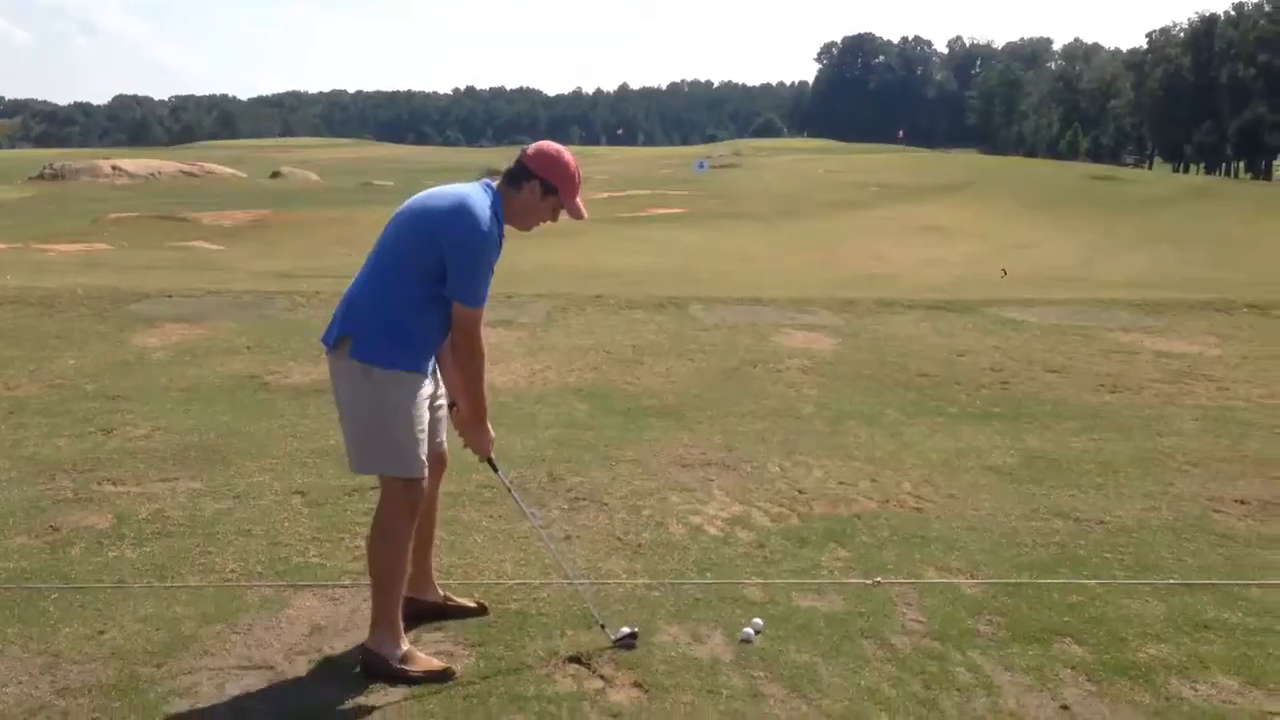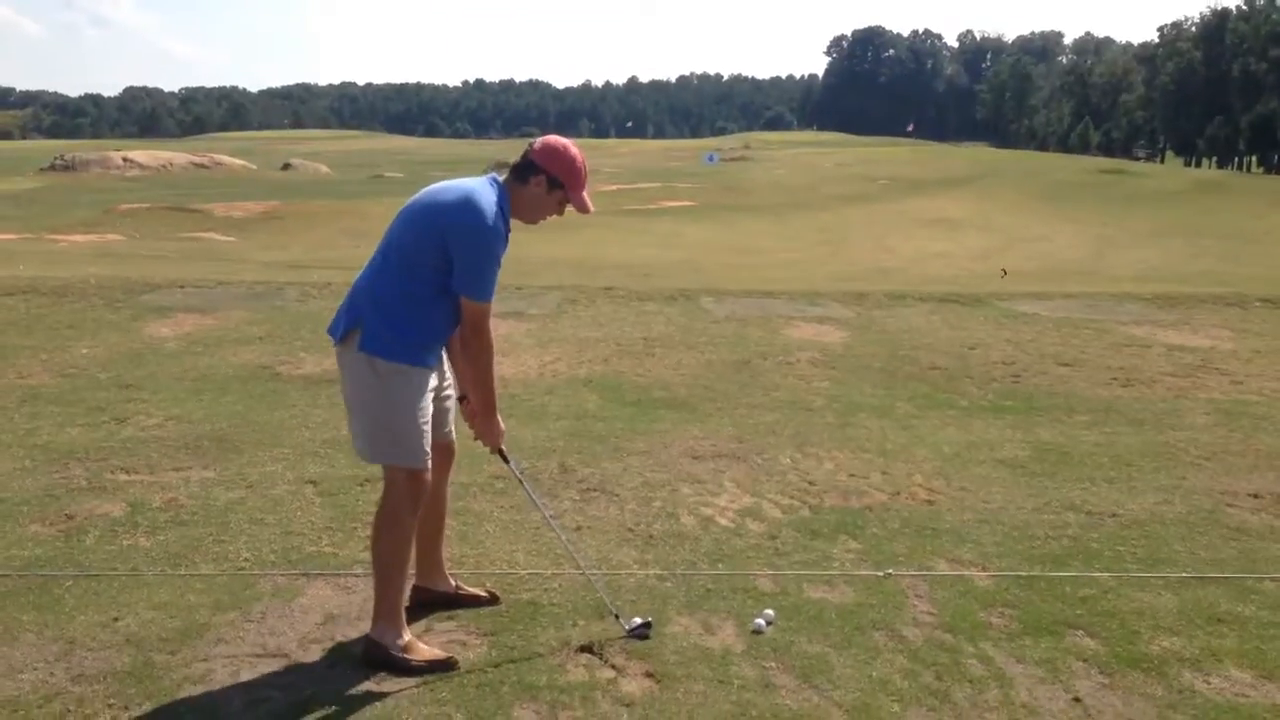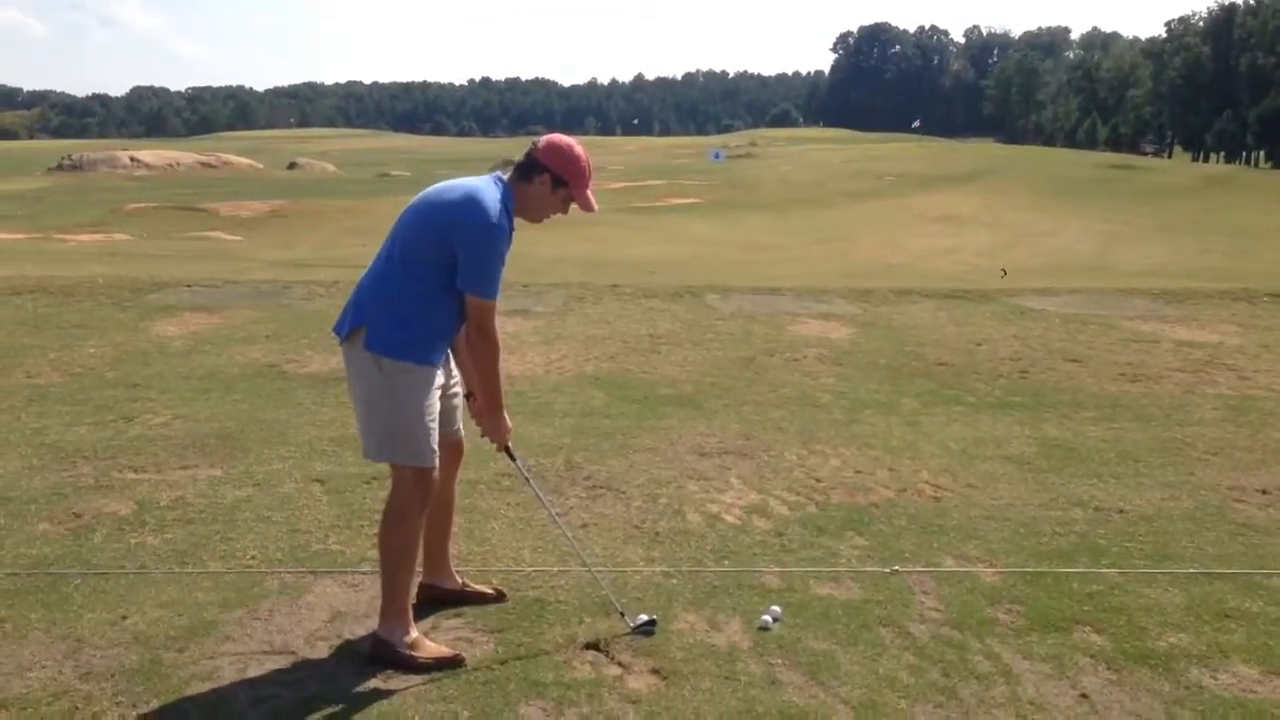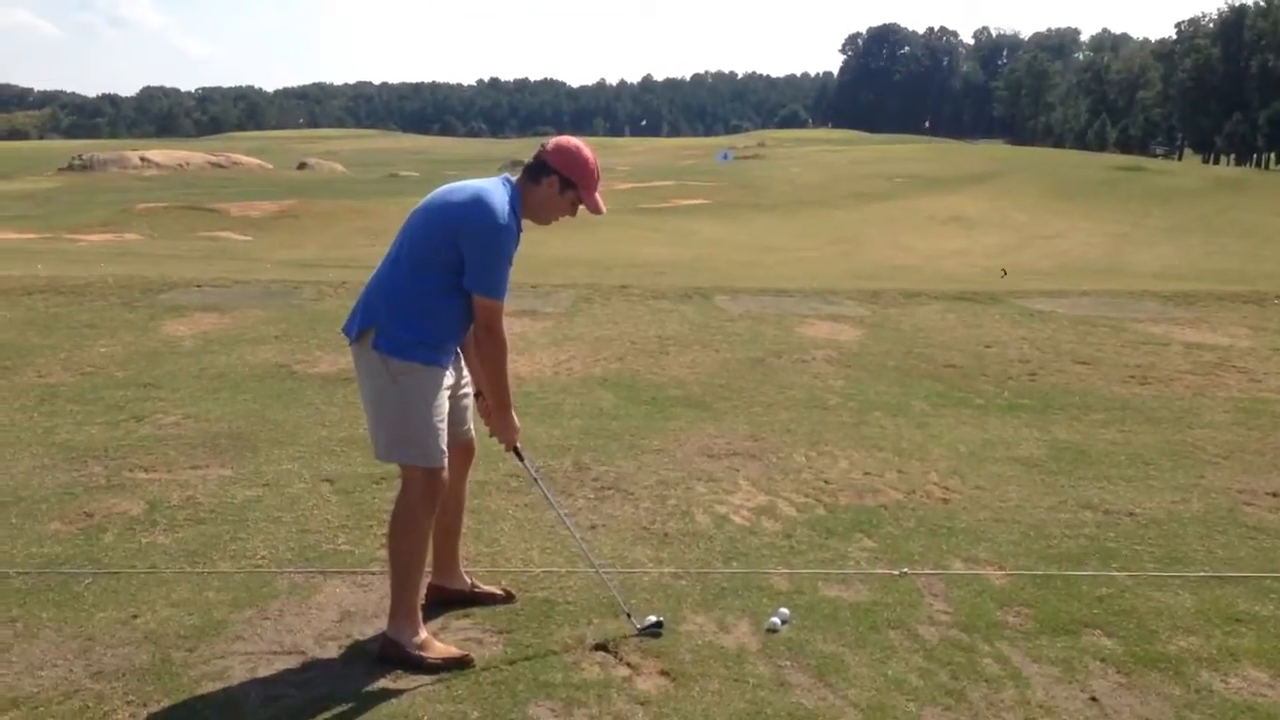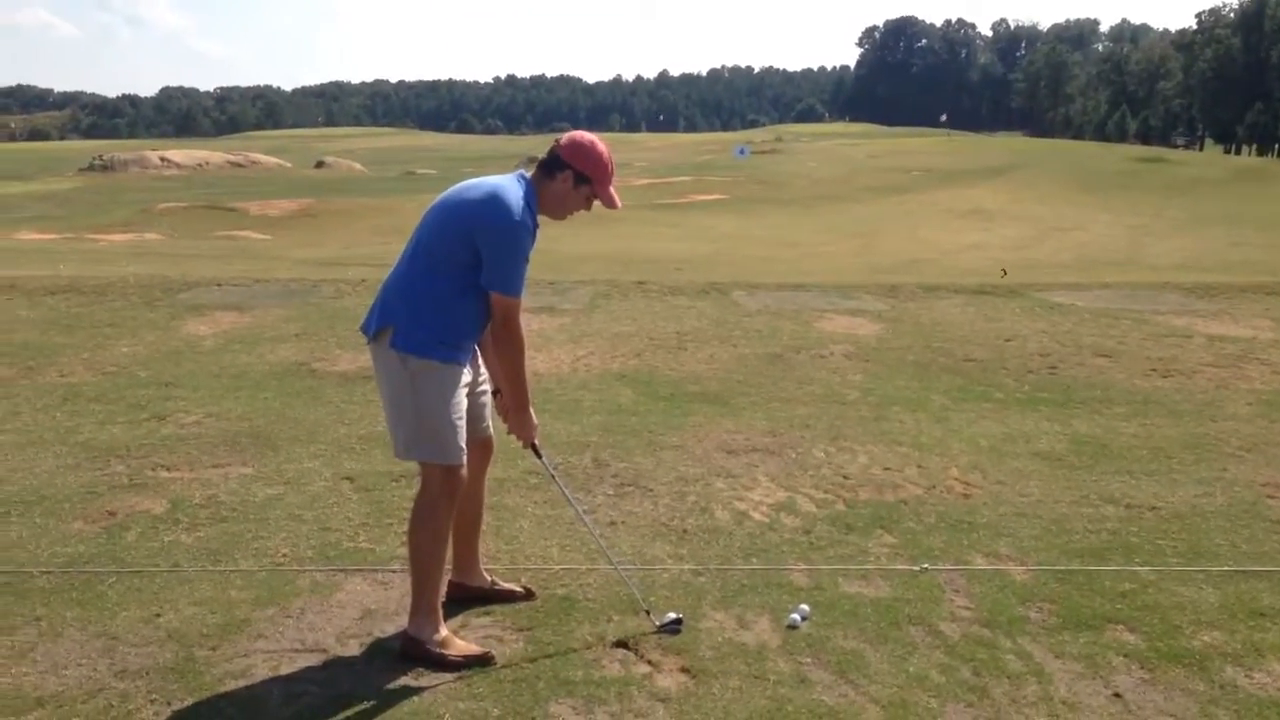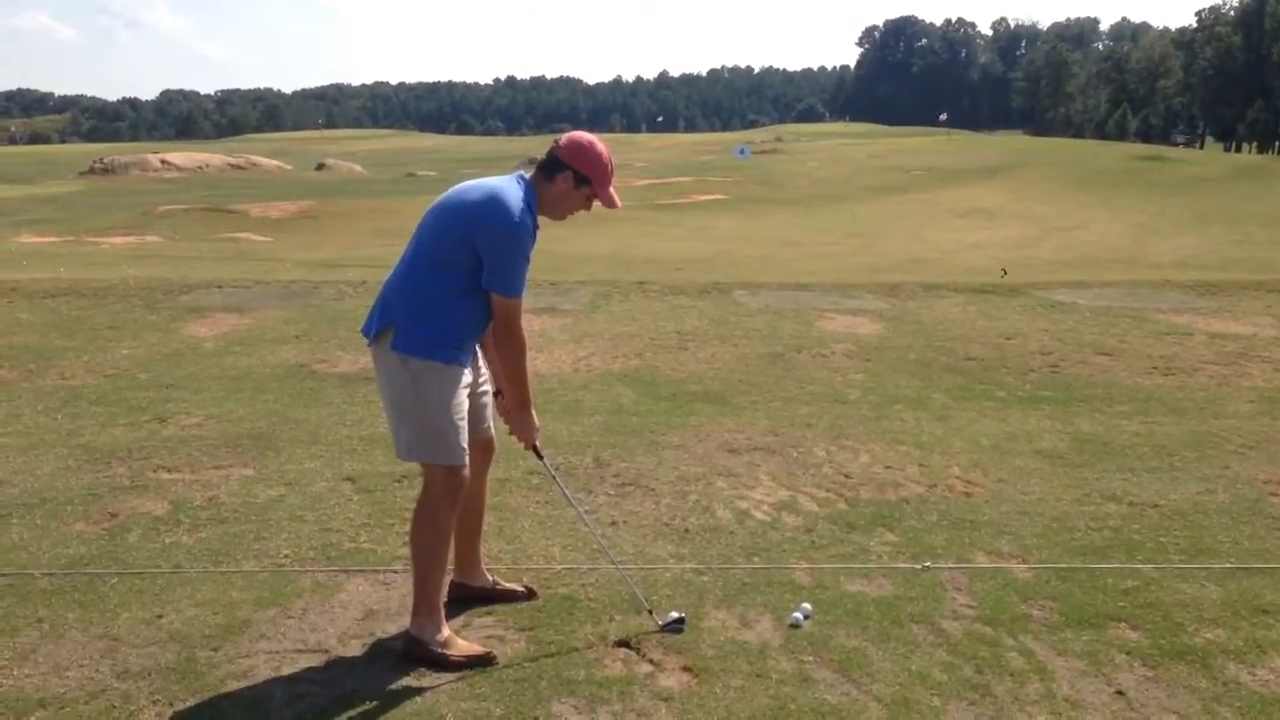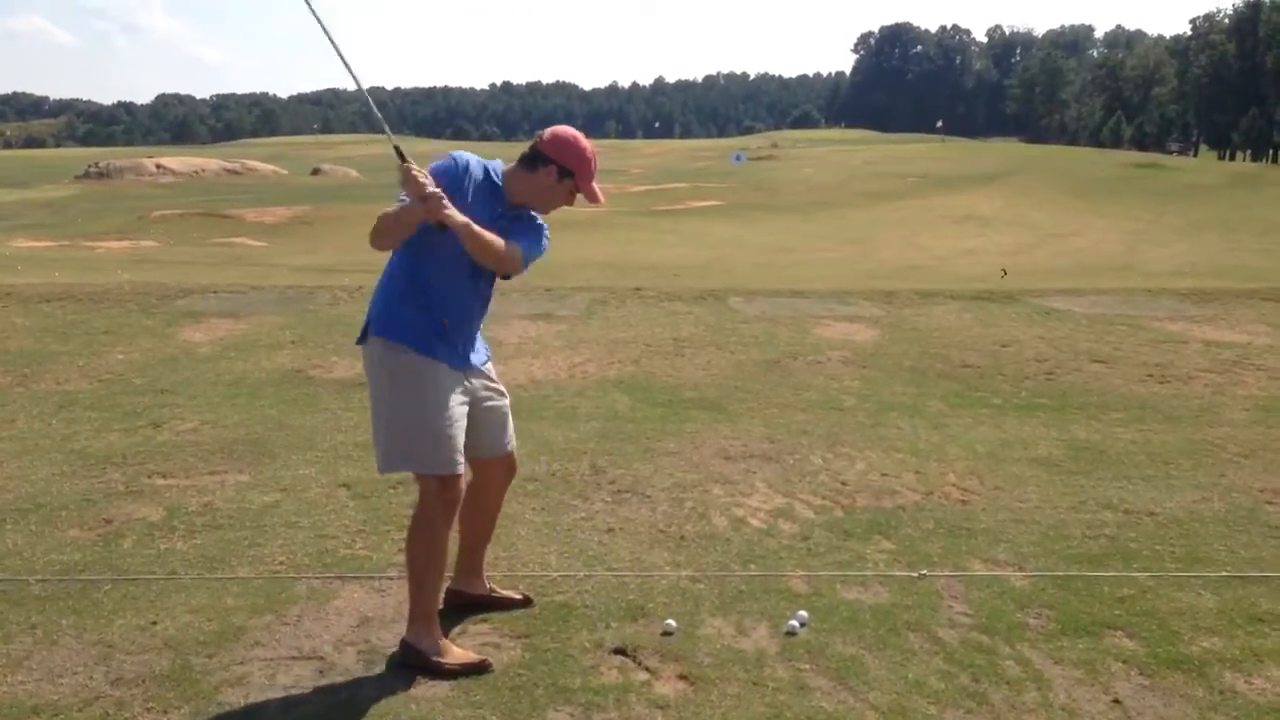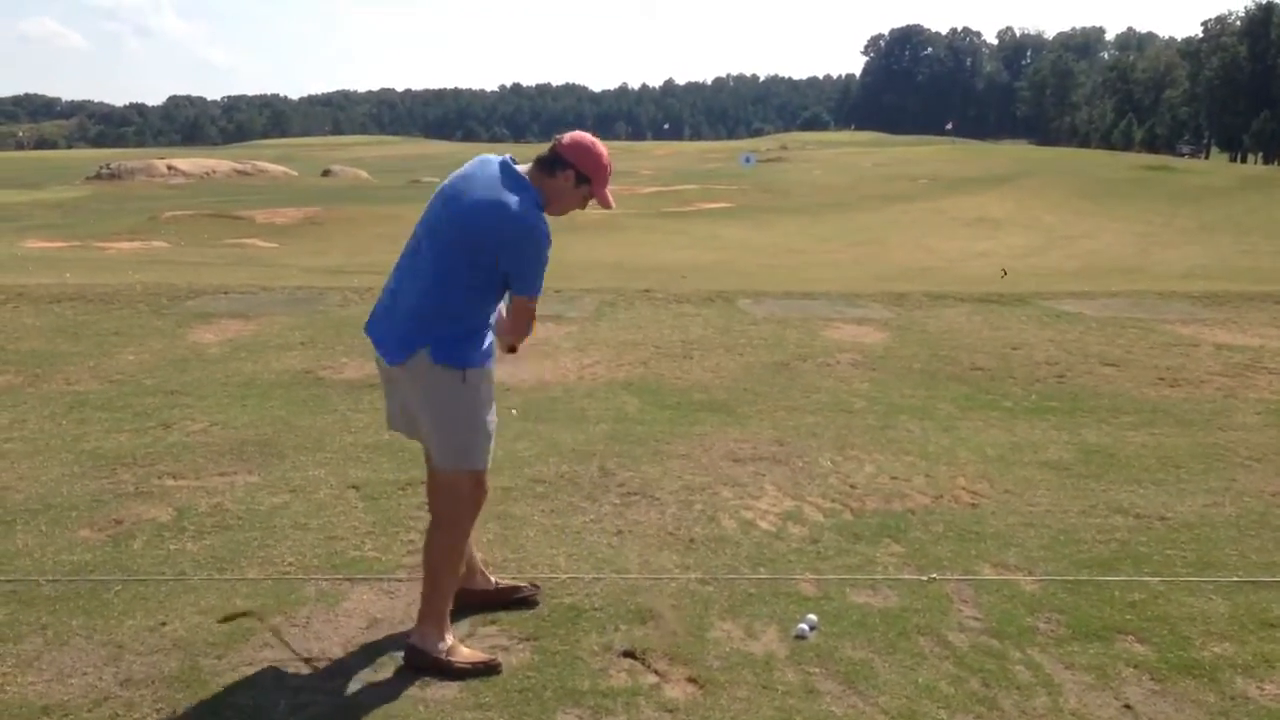
dt=0.5s
person 1, frame 1
left shoulder: (467, 206)
right shoulder: (476, 224)
right elbow: (467, 337)
left wrist: (458, 402)
right wrist: (477, 420)
left hip: (403, 351)
right hip: (376, 355)
left knee: (429, 469)
right knee: (405, 490)
left ankle: (419, 592)
right ankle: (385, 643)
person 1, frame 2
left shoulder: (475, 200)
right shoulder: (482, 219)
left elbow: (454, 316)
right elbow: (476, 331)
left wrist: (467, 393)
right wrist: (488, 412)
left hip: (414, 342)
right hip: (385, 347)
left knee: (438, 458)
right knee: (409, 479)
left ankle: (431, 580)
right ankle: (386, 632)
person 1, frame 3
left shoulder: (480, 199)
right shoulder: (487, 217)
left elbow: (458, 314)
right elbow: (482, 329)
left wrist: (474, 391)
right wrist: (495, 410)
left hip: (419, 342)
right hip: (390, 346)
left knee: (447, 454)
right knee: (416, 478)
left ankle: (438, 578)
right ankle: (393, 630)
person 1, frame 4
left shoulder: (489, 201)
right shoulder: (494, 218)
left elbow: (468, 316)
right elbow: (489, 329)
left wrist: (483, 391)
right wrist: (503, 410)
left hip: (431, 343)
right hip: (398, 346)
left knee: (458, 455)
right knee: (426, 478)
left ankle: (447, 578)
right ankle: (403, 630)
person 1, frame 5
left shoulder: (506, 199)
right shoulder: (509, 214)
left elbow: (486, 314)
right elbow: (506, 325)
left wrist: (501, 389)
right wrist: (521, 407)
left hip: (449, 341)
right hip: (416, 345)
left knee: (477, 453)
right knee: (445, 476)
left ankle: (467, 575)
right ankle: (423, 627)
person 1, frame 6
left shoulder: (506, 200)
right shoulder: (510, 218)
left elbow: (490, 318)
right elbow: (507, 327)
left wrist: (502, 387)
right wrist: (523, 407)
left hip: (450, 342)
right hip: (415, 345)
left knee: (477, 452)
right knee: (447, 477)
left ankle: (468, 575)
right ankle: (425, 627)
person 1, frame 7
left shoulder: (534, 231)
right shoulder: (460, 173)
left elbow: (499, 259)
right elbow: (380, 237)
left wrist: (450, 216)
right wrist: (418, 206)
left hip: (466, 355)
right hip: (406, 349)
left knee: (498, 467)
right knee: (442, 488)
left ankle: (468, 582)
right ankle: (421, 635)
person 1, frame 8
left shoulder: (481, 169)
right shoulder: (530, 233)
right elbow: (520, 326)
right wrist: (504, 342)
left hip: (394, 338)
right hip: (444, 354)
left knee: (447, 466)
right knee: (465, 486)
left ankle: (469, 579)
right ankle: (430, 637)
